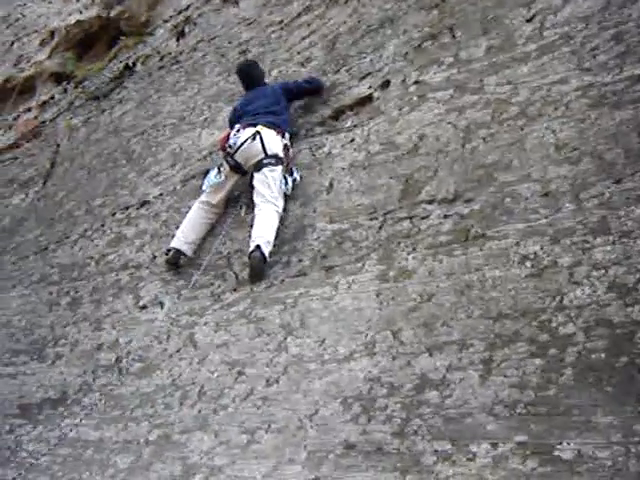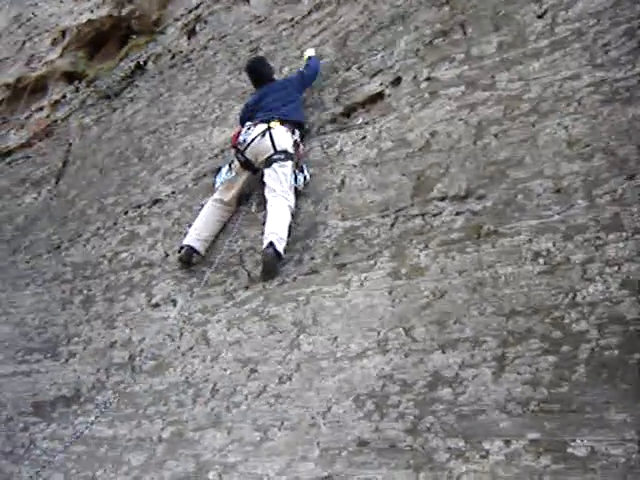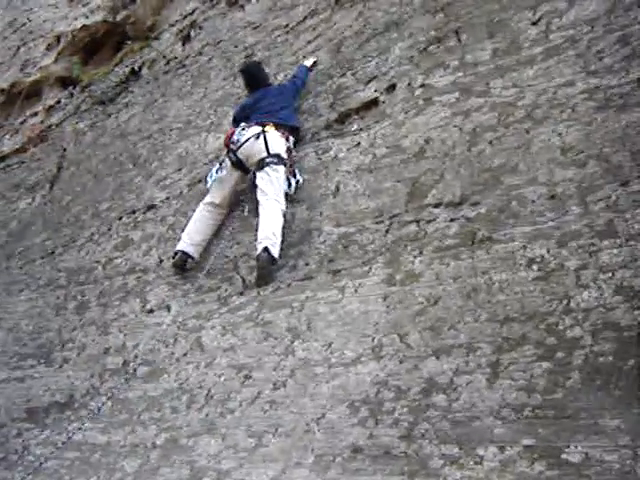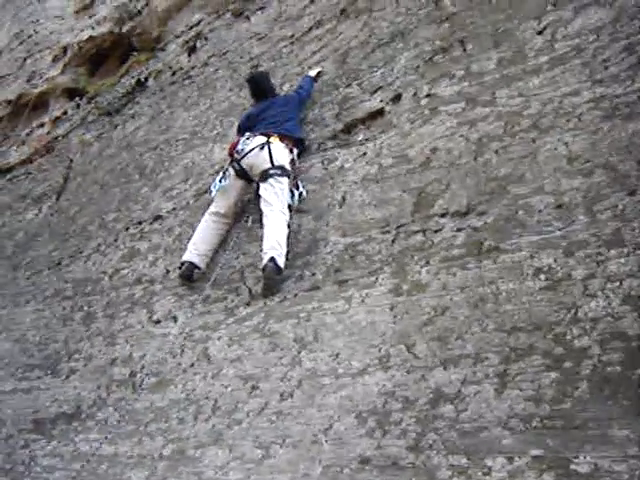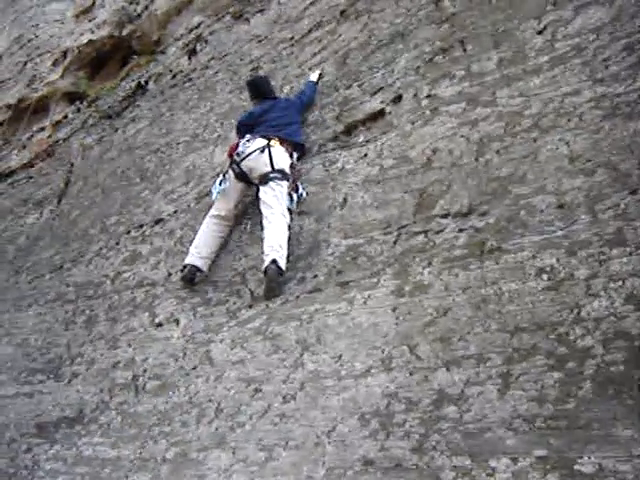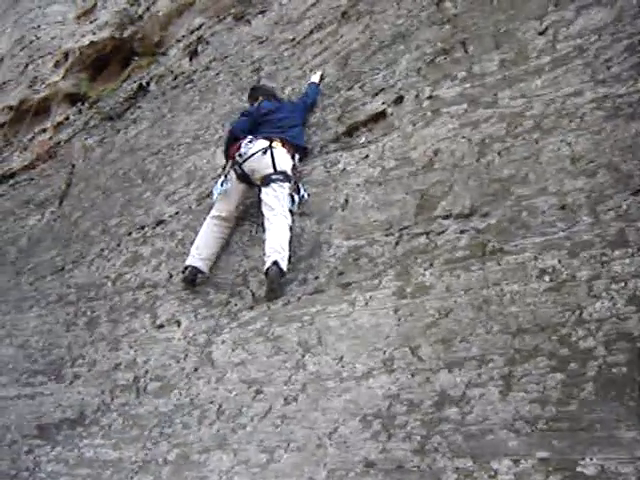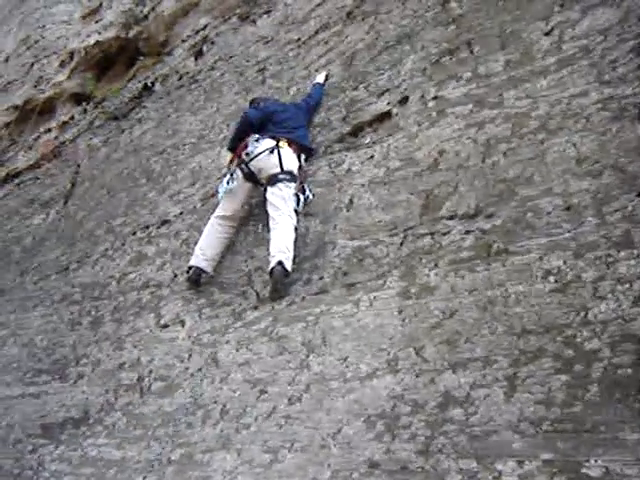
dt=0.3s
person 1, frame 1
left shoulder: (240, 105)
right shoulder: (279, 89)
left elbow: (233, 127)
right elbow: (317, 86)
right wrist: (302, 84)
left hip: (240, 140)
right hip: (270, 142)
left knee: (210, 200)
right knee: (268, 203)
left ankle: (178, 248)
right ankle: (259, 250)
person 1, frame 2
left shoulder: (252, 101)
right shoulder: (291, 84)
left elbow: (243, 125)
right elbow: (312, 69)
right wrist: (310, 55)
left hip: (251, 138)
right hip: (280, 139)
left knee: (222, 198)
right knee: (280, 198)
left ankle: (191, 246)
right ankle: (273, 247)
person 1, frame 3
left shoulder: (245, 105)
right shoulder: (285, 90)
left elbow: (235, 127)
right elbow: (299, 76)
right wrist: (306, 65)
left hip: (244, 140)
right hip: (273, 143)
left knee: (215, 201)
right knee: (271, 201)
left ankle: (185, 251)
right ankle: (267, 252)
person 1, frame 4
left shoulder: (250, 114)
right shoulder: (290, 101)
left elbow: (241, 137)
right elbow: (304, 87)
right wrist: (311, 76)
left hip: (248, 150)
right hip: (277, 154)
left knee: (219, 211)
right knee: (275, 212)
left ankle: (191, 261)
right ankle: (272, 263)
person 1, frame 5
left shoulder: (250, 115)
right shoulder: (292, 105)
left elbow: (240, 138)
right elbow: (308, 94)
right wrist: (312, 80)
left hip: (248, 152)
right hip: (277, 157)
left knee: (220, 213)
right knee: (275, 215)
left ankle: (193, 264)
right ankle: (274, 265)
person 1, frame 6
left shoulder: (258, 108)
right shoulder: (295, 107)
left elbow: (236, 131)
right elbow: (310, 97)
left wrist: (227, 154)
right wrist: (314, 82)
left hip: (250, 153)
right hip: (279, 158)
left knee: (221, 214)
right knee: (277, 216)
left ankle: (194, 266)
right ankle: (275, 266)
person 1, frame 7
left shoulder: (264, 108)
right shoulder: (300, 108)
left elbow: (249, 119)
right elbow: (314, 97)
left wrist: (233, 149)
right wrist: (319, 82)
left hip: (258, 152)
right hip: (285, 159)
left knee: (225, 214)
right knee: (282, 216)
left ankle: (198, 266)
right ankle: (279, 266)
